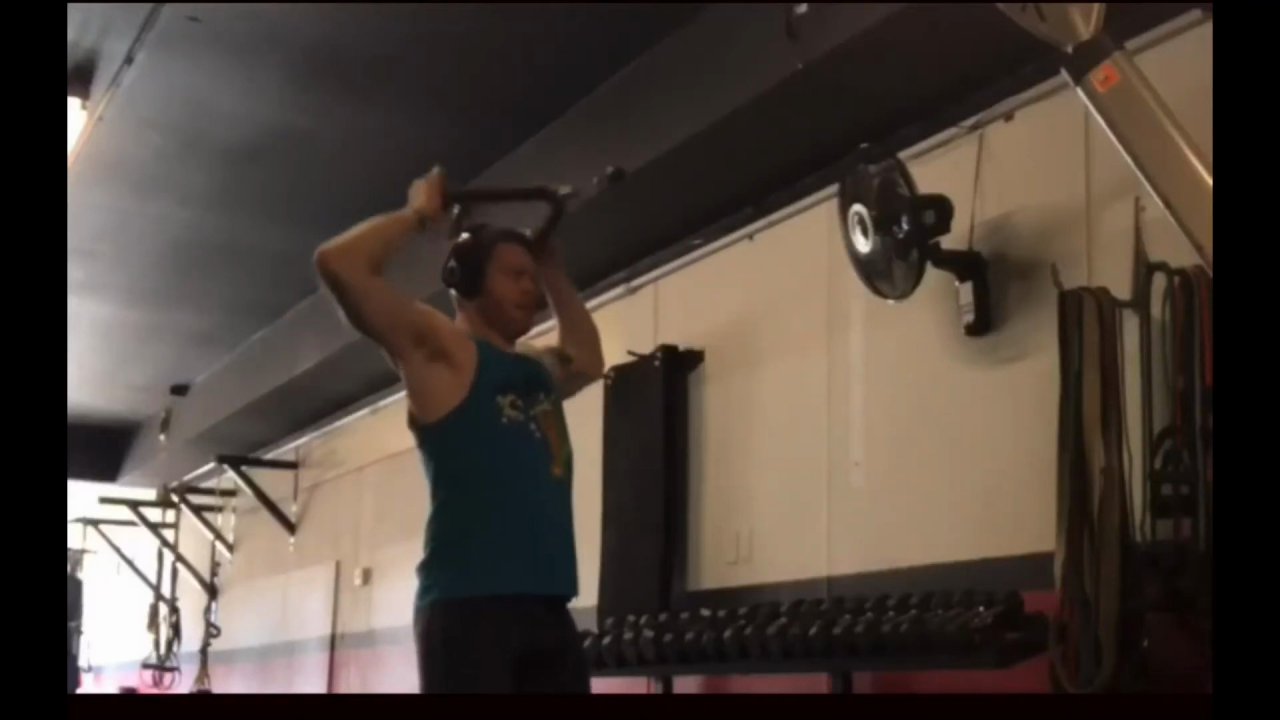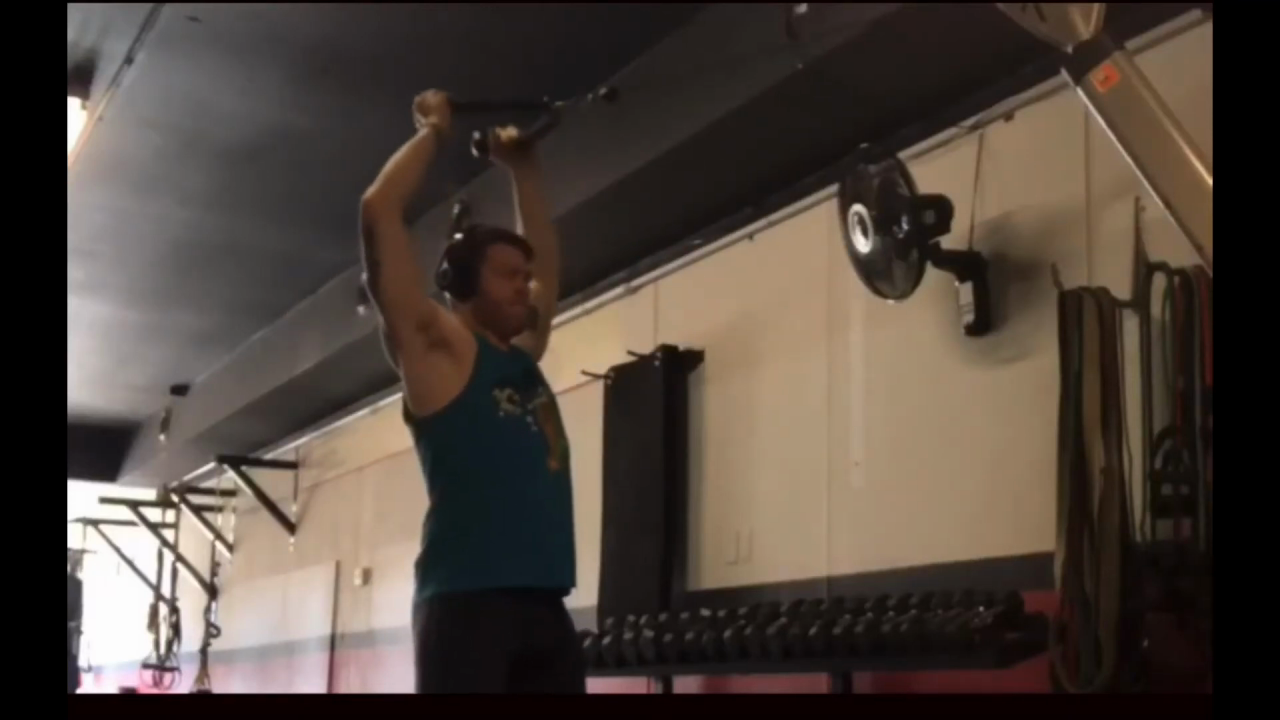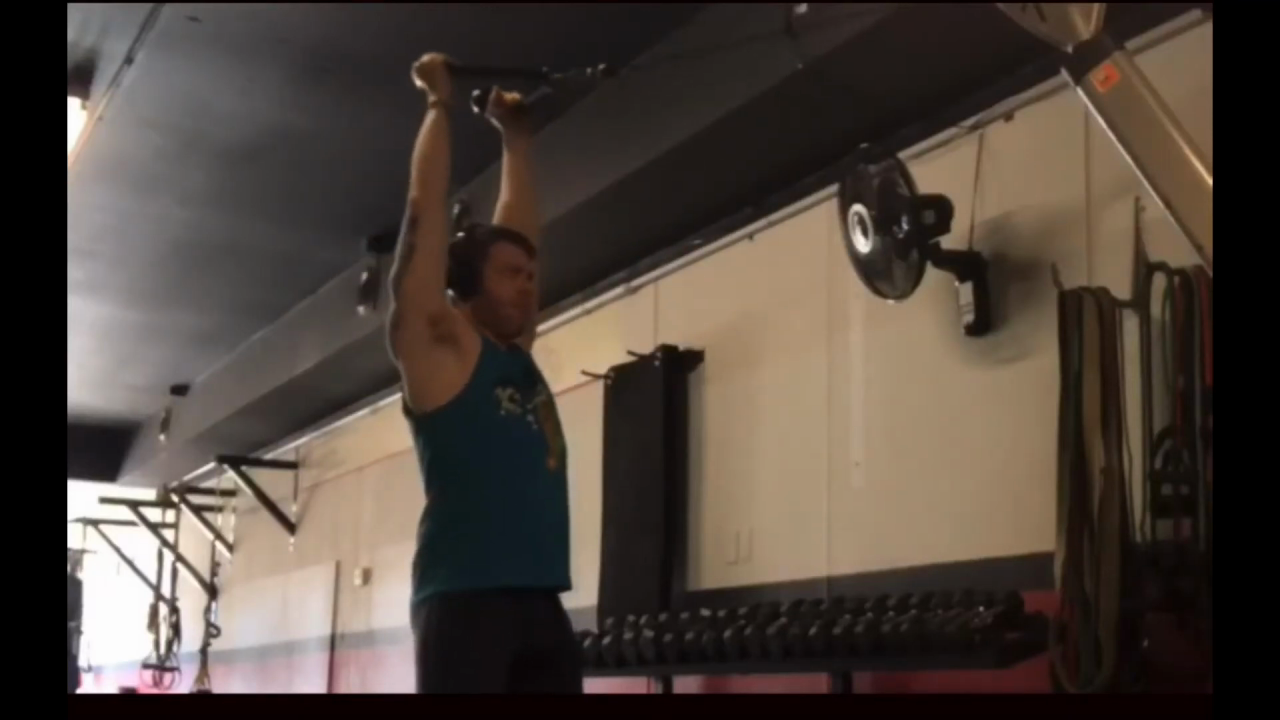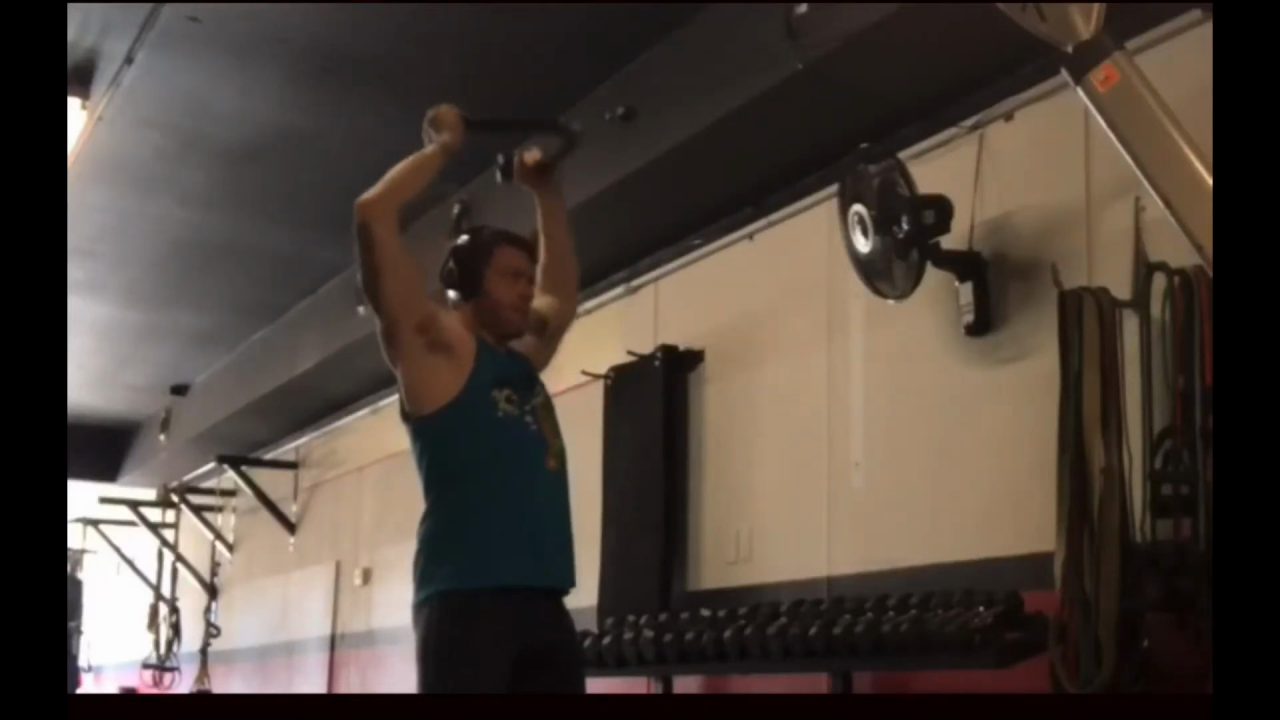
dt=0.5s
person 1, frame 1
left shoulder: (536, 370)
right shoulder: (437, 349)
left elbow: (589, 357)
right elbow: (339, 263)
left wrist: (550, 269)
right wrist: (419, 214)
left hip: (546, 606)
right hip: (467, 603)
person 1, frame 2
left shoulder: (522, 357)
right shoulder: (435, 345)
left elbow: (547, 269)
right elbow: (378, 212)
left wrist: (523, 169)
right wrist: (432, 132)
left hip: (542, 604)
right hip: (466, 601)
person 1, frame 3
left shoulder: (516, 351)
right shoulder: (435, 342)
left elbow: (517, 229)
right elbow: (425, 208)
left wrist: (513, 134)
right wrist: (439, 104)
left hip: (539, 603)
right hip: (464, 600)
person 1, frame 4
left shoulder: (522, 359)
right shoulder: (433, 345)
left elbow: (562, 288)
right elbow: (374, 216)
left wrist: (545, 192)
right wrist: (442, 148)
left hip: (542, 603)
right hip: (466, 600)
